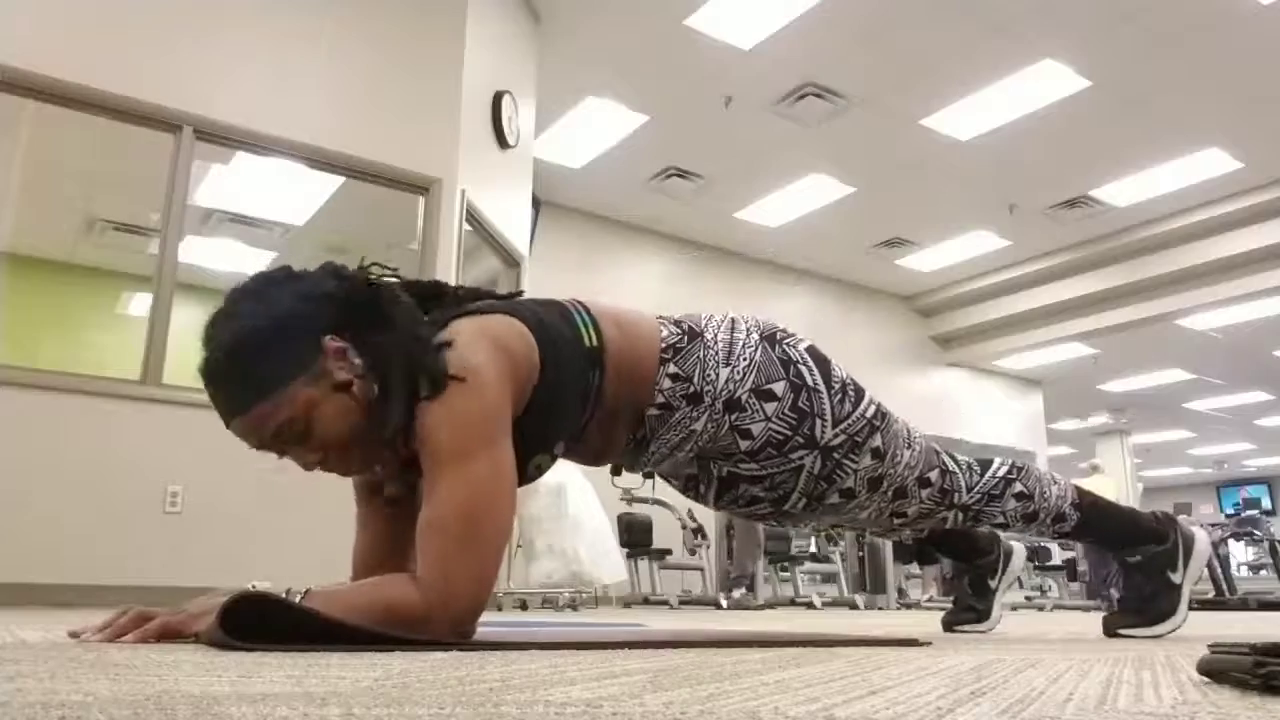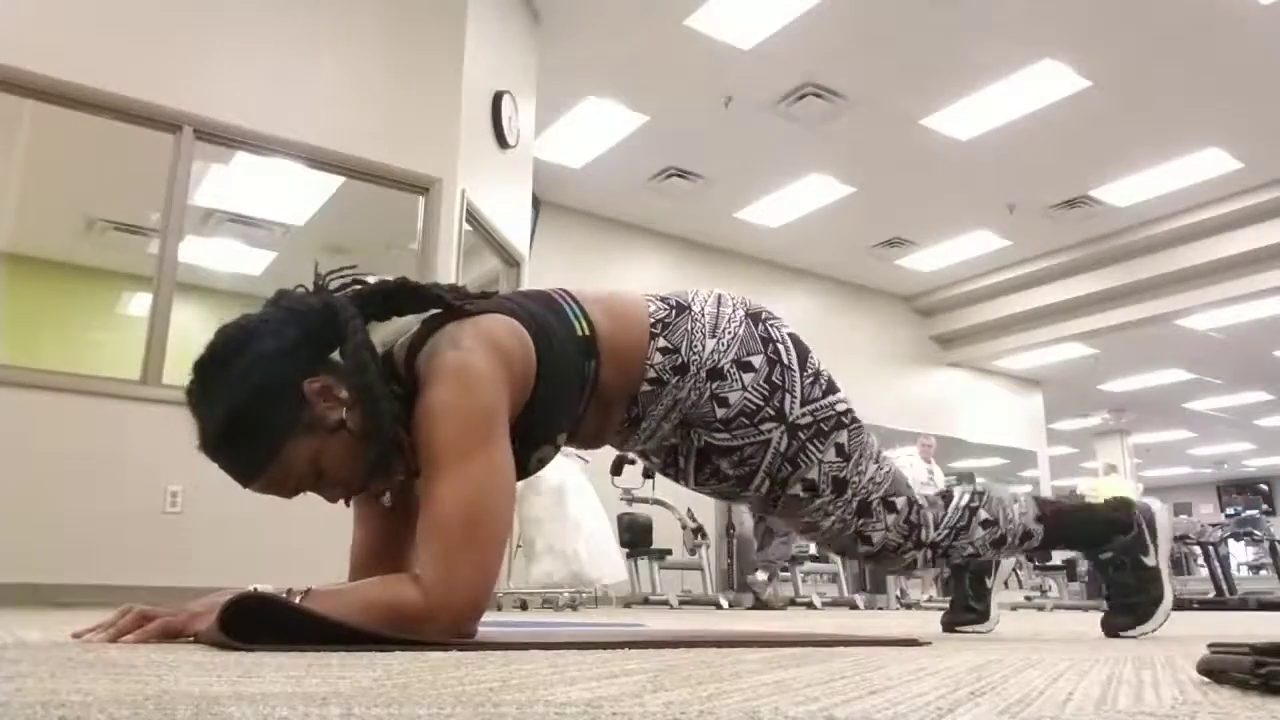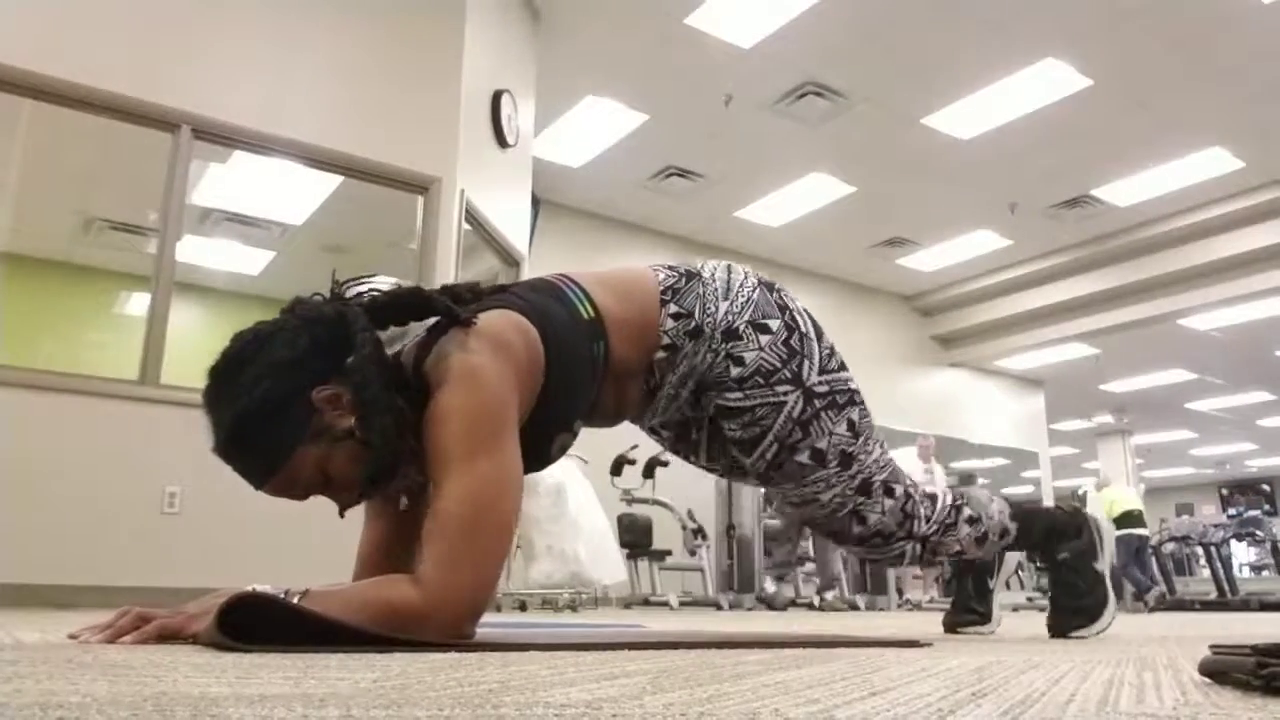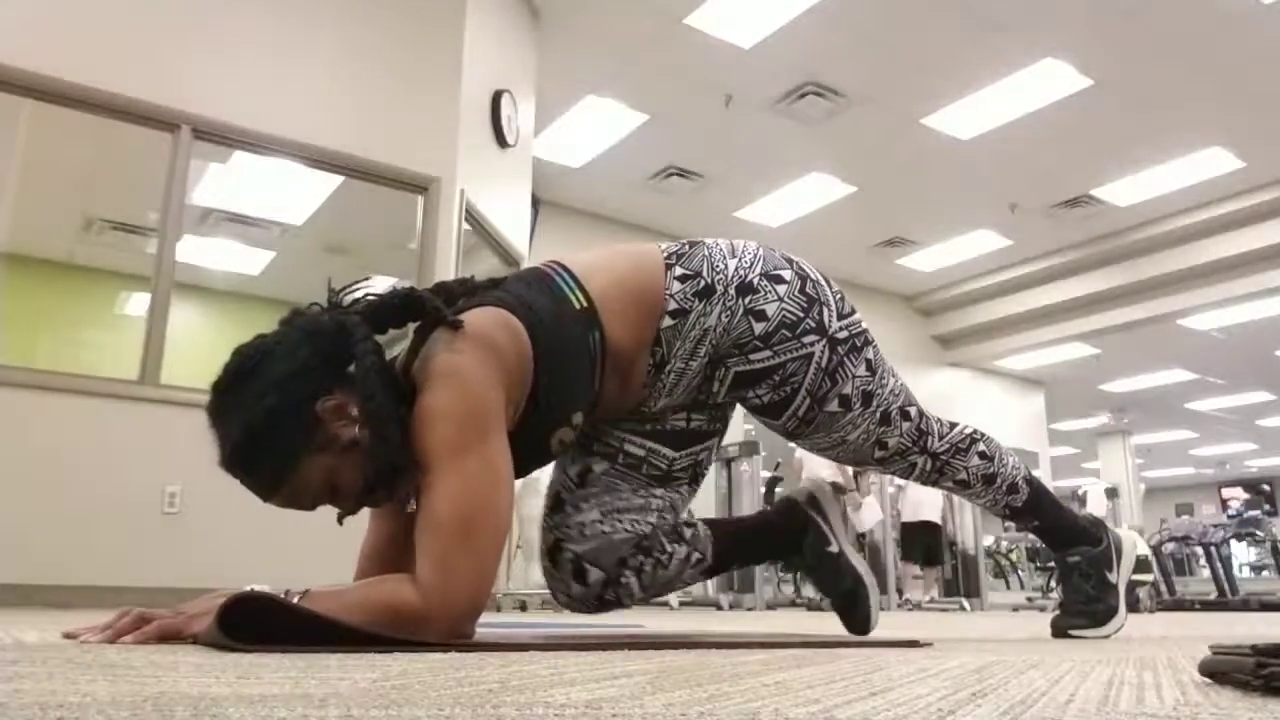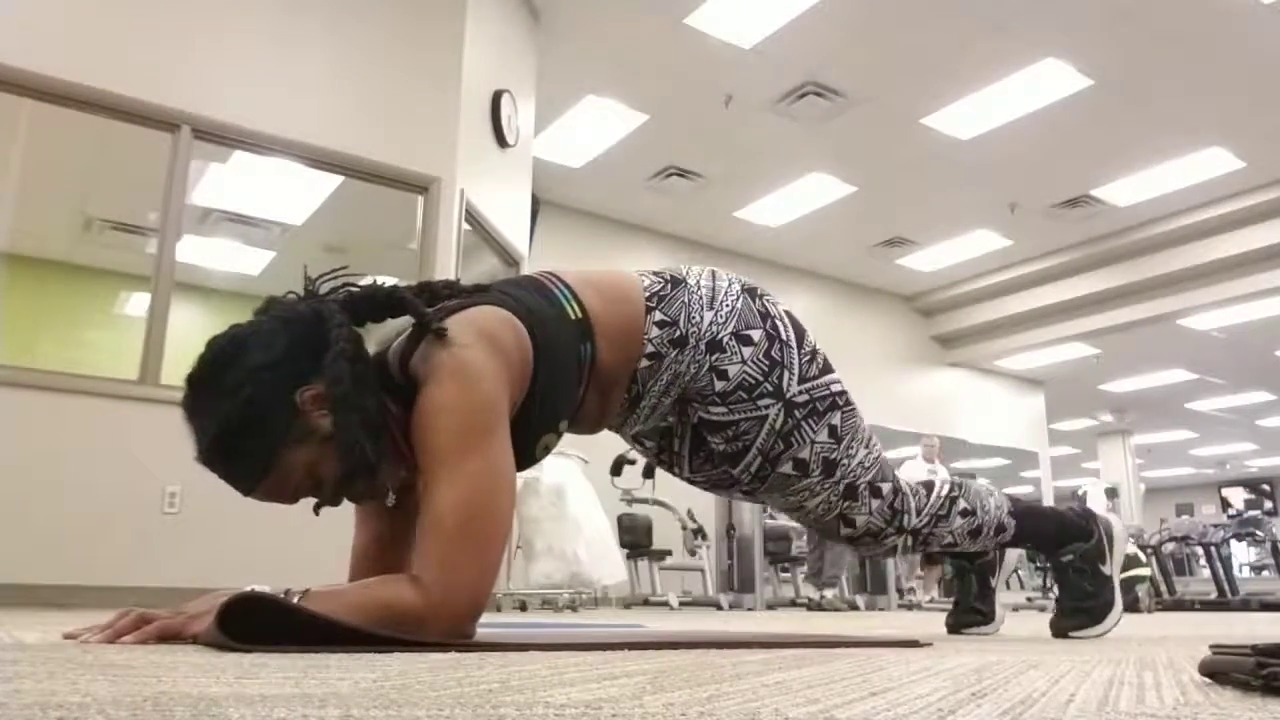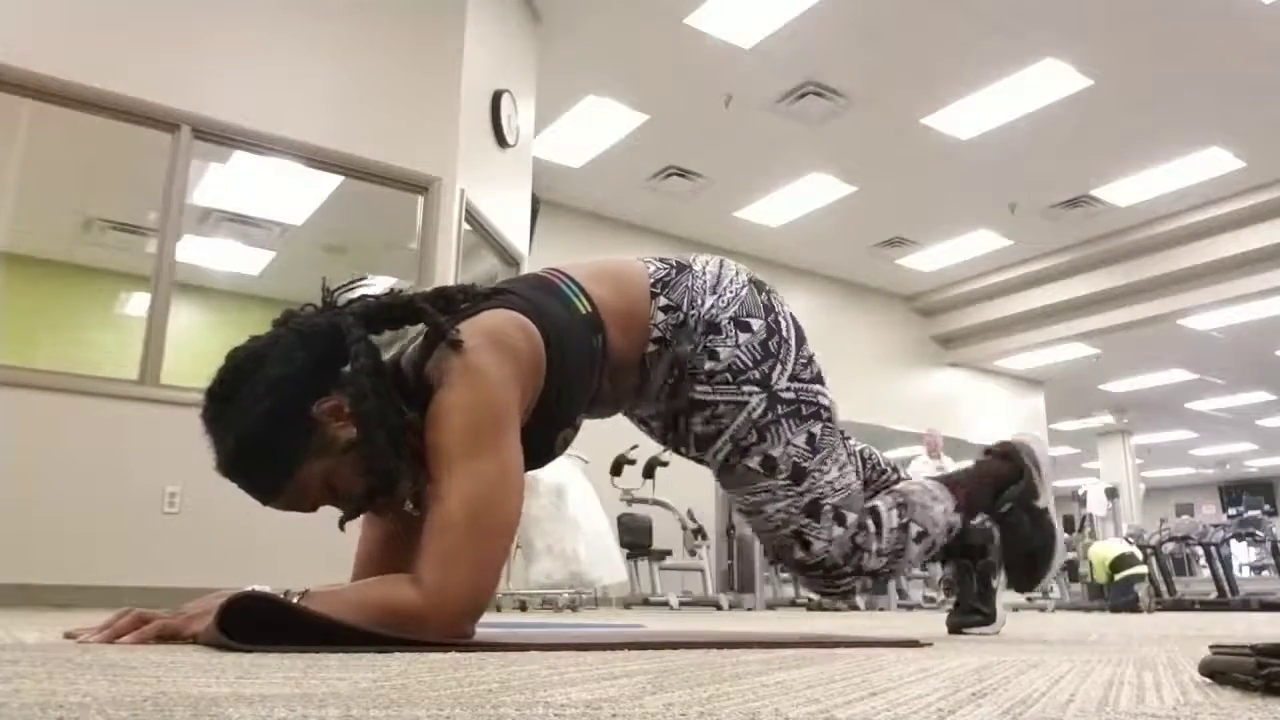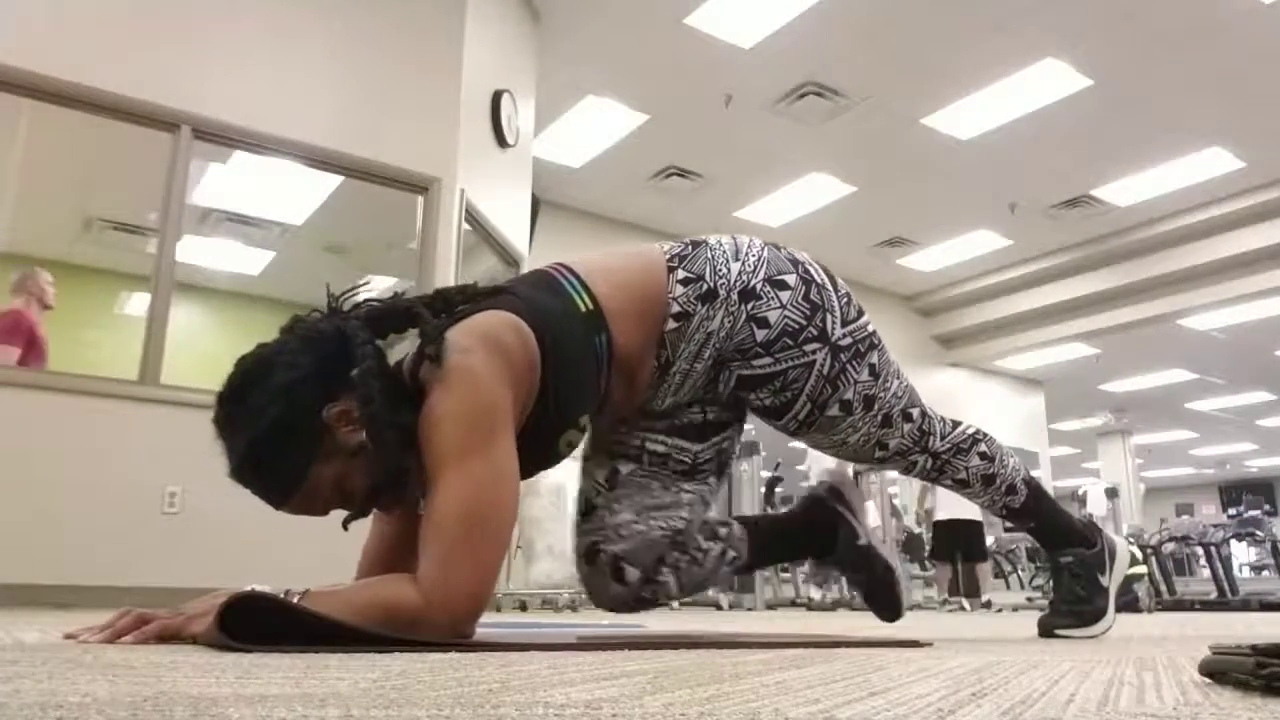
dt=0.7s
person 1, frame 1
left shoulder: (460, 370)
right shoulder: (388, 409)
left elbow: (444, 604)
right elbow: (382, 588)
left hip: (742, 389)
right hip: (689, 441)
left knee: (934, 485)
right knee: (912, 492)
left ankle: (1156, 540)
right ankle: (981, 565)
person 1, frame 2
left shoulder: (454, 377)
right shoulder: (387, 413)
left elbow: (444, 604)
right elbow: (381, 589)
left wrist: (248, 606)
left hip: (724, 366)
right hip: (667, 419)
left knee: (898, 521)
right knee: (861, 502)
left ankle: (1118, 527)
right ankle: (979, 562)
person 1, frame 3
left shoulder: (467, 376)
right shoulder: (403, 406)
left elbow: (445, 605)
right elbow: (386, 584)
left wrist: (249, 605)
right wrist: (247, 608)
left hip: (738, 340)
right hip: (681, 391)
left knee: (879, 506)
right knee: (848, 508)
left ankle: (1068, 533)
right ankle: (977, 549)
person 1, frame 4
left shoulder: (454, 379)
right shoulder: (406, 409)
left elbow: (444, 605)
right elbow: (391, 585)
left hip: (749, 307)
right hip: (671, 381)
left knee: (905, 445)
right knee: (586, 565)
left ankle: (1086, 540)
right ankle: (790, 534)
person 1, frame 5
left shoulder: (456, 378)
right shoulder: (388, 405)
left elbow: (444, 604)
right elbow: (380, 586)
right wrist: (246, 608)
left hip: (720, 344)
right hip: (662, 409)
left knee: (873, 508)
right knee: (835, 494)
left ankle: (1070, 532)
right ankle: (976, 557)
person 1, frame 6
left shoulder: (467, 379)
right shoulder: (397, 404)
left elbow: (443, 606)
right elbow: (379, 589)
left hip: (718, 321)
right hip: (664, 379)
left knee: (833, 544)
right knee: (827, 479)
left ankle: (1000, 477)
right ankle: (976, 548)
person 1, frame 7
left shoulder: (464, 381)
right shoulder: (405, 405)
left elbow: (446, 604)
right elbow: (391, 583)
left hip: (750, 305)
right hip: (673, 383)
left knee: (913, 441)
right knee: (619, 569)
left ankle: (1082, 544)
right ankle: (814, 532)
